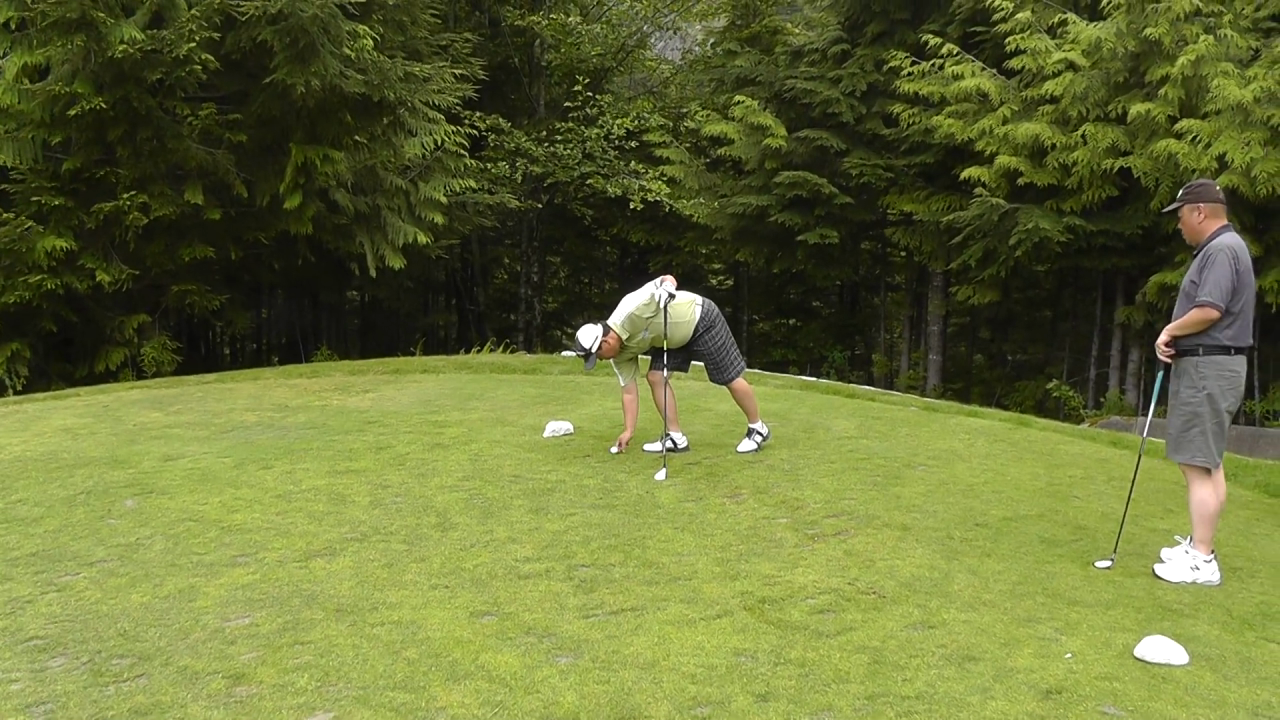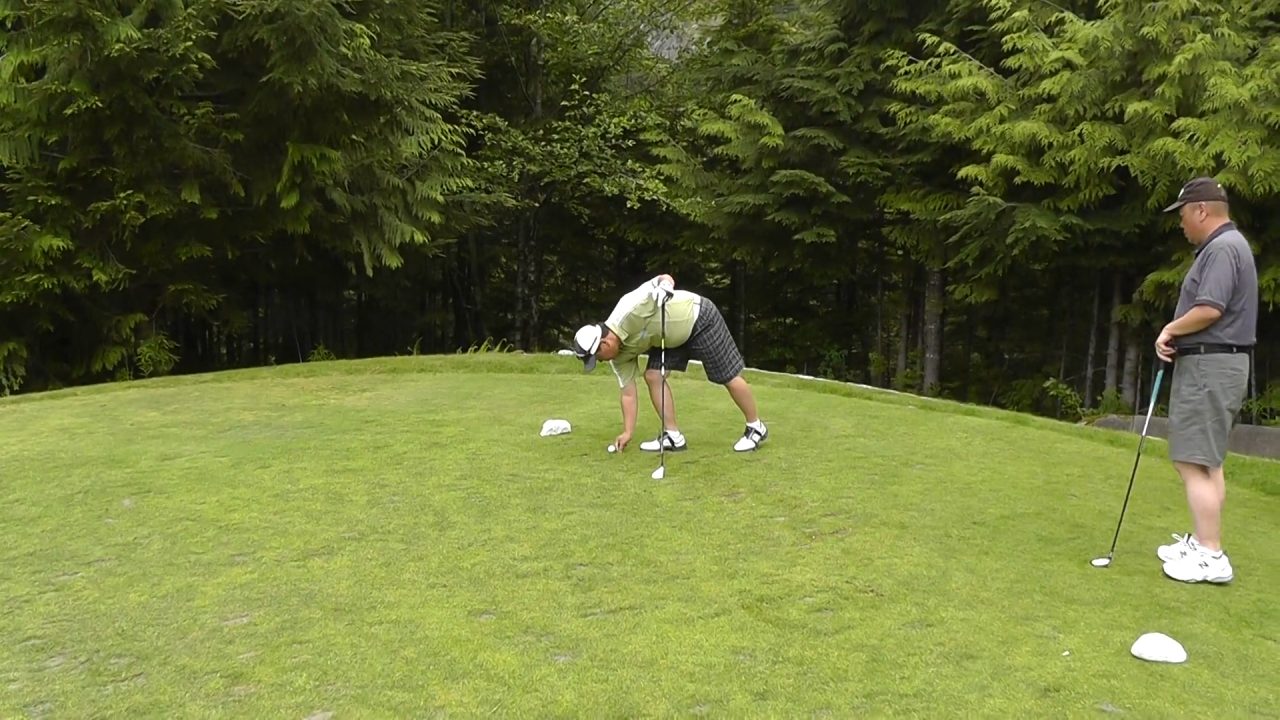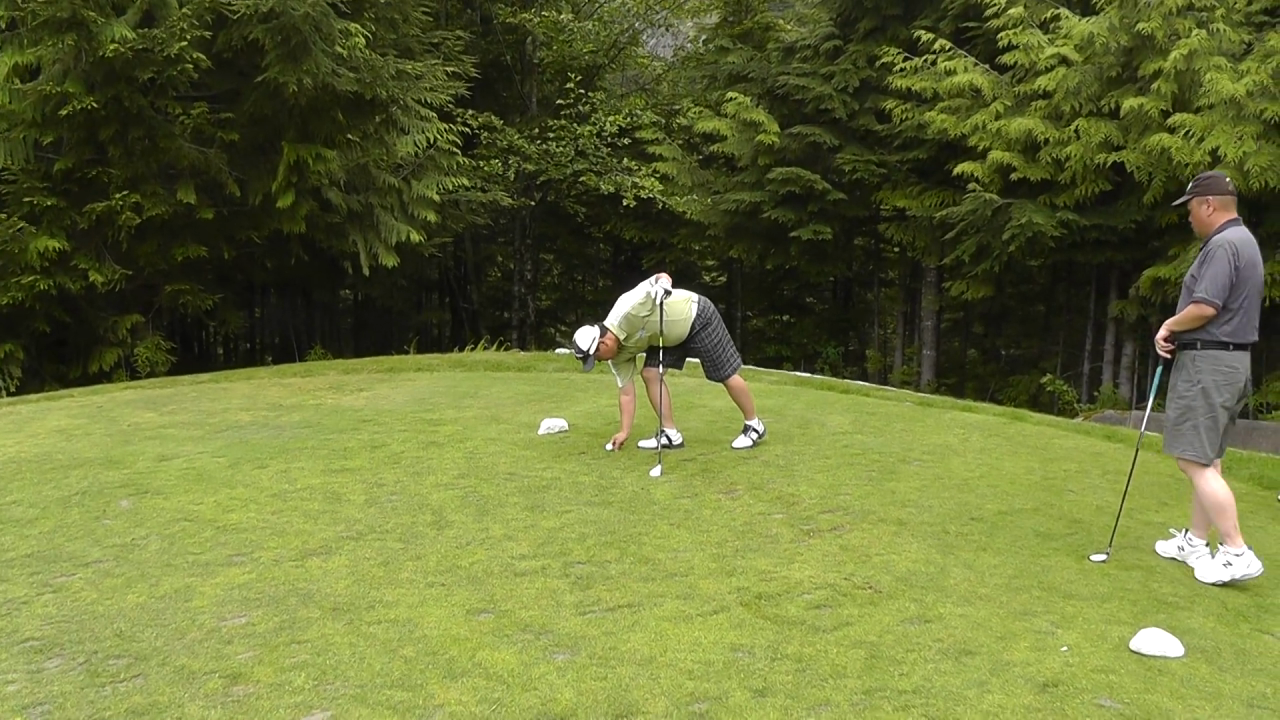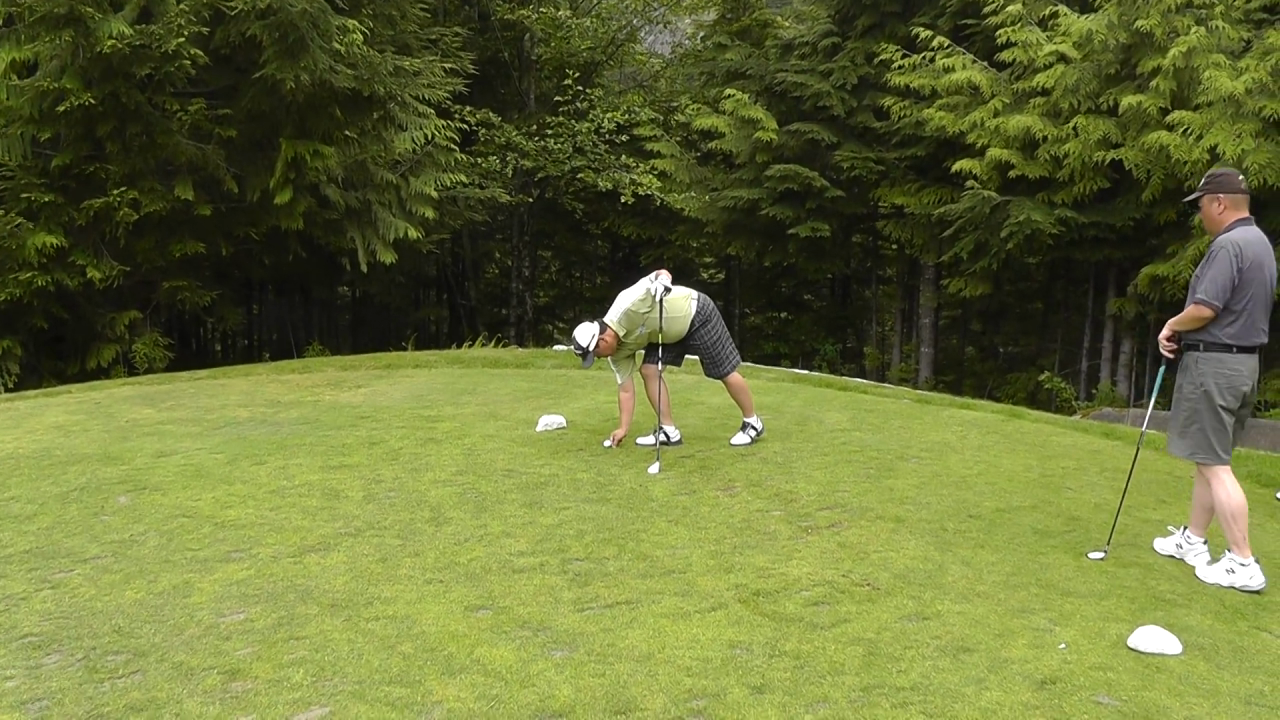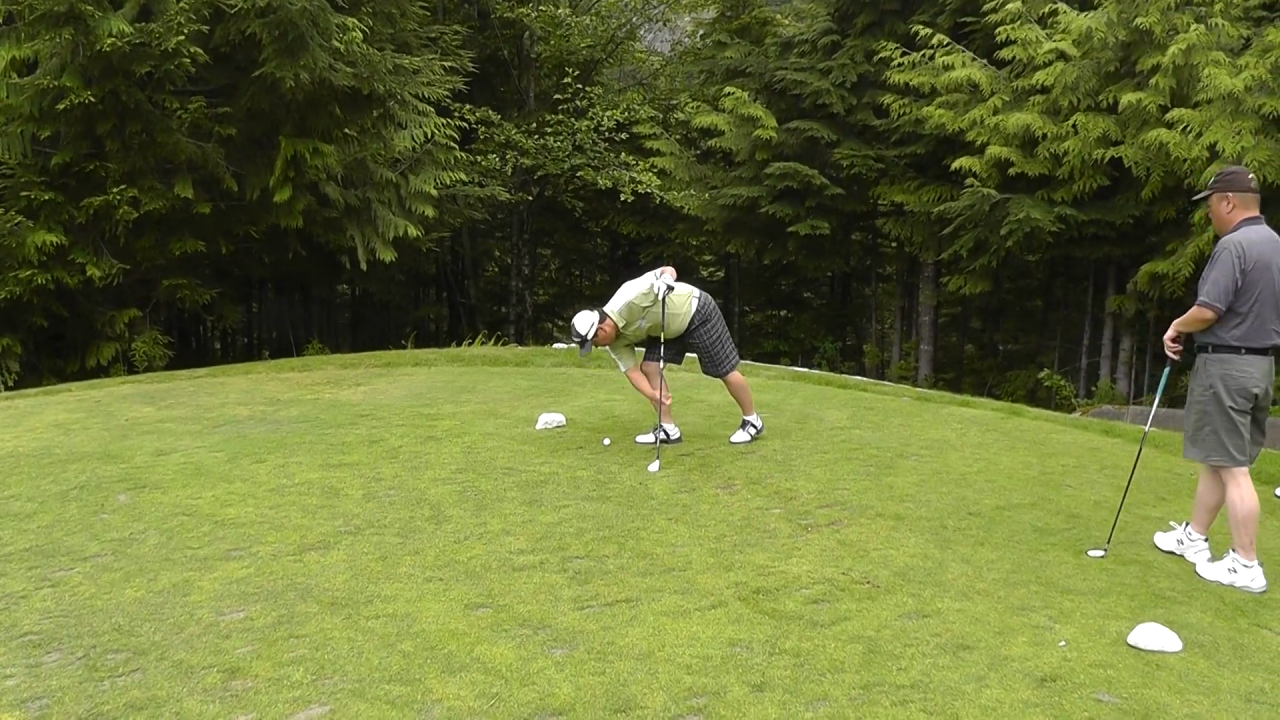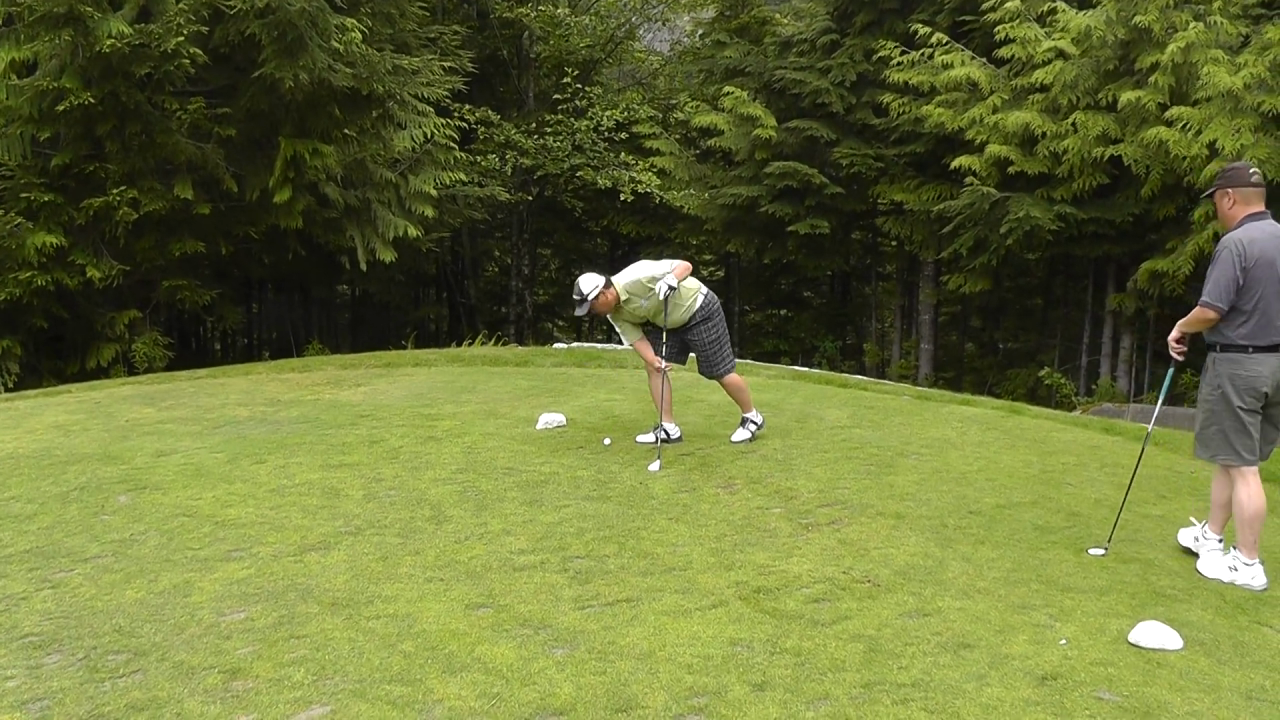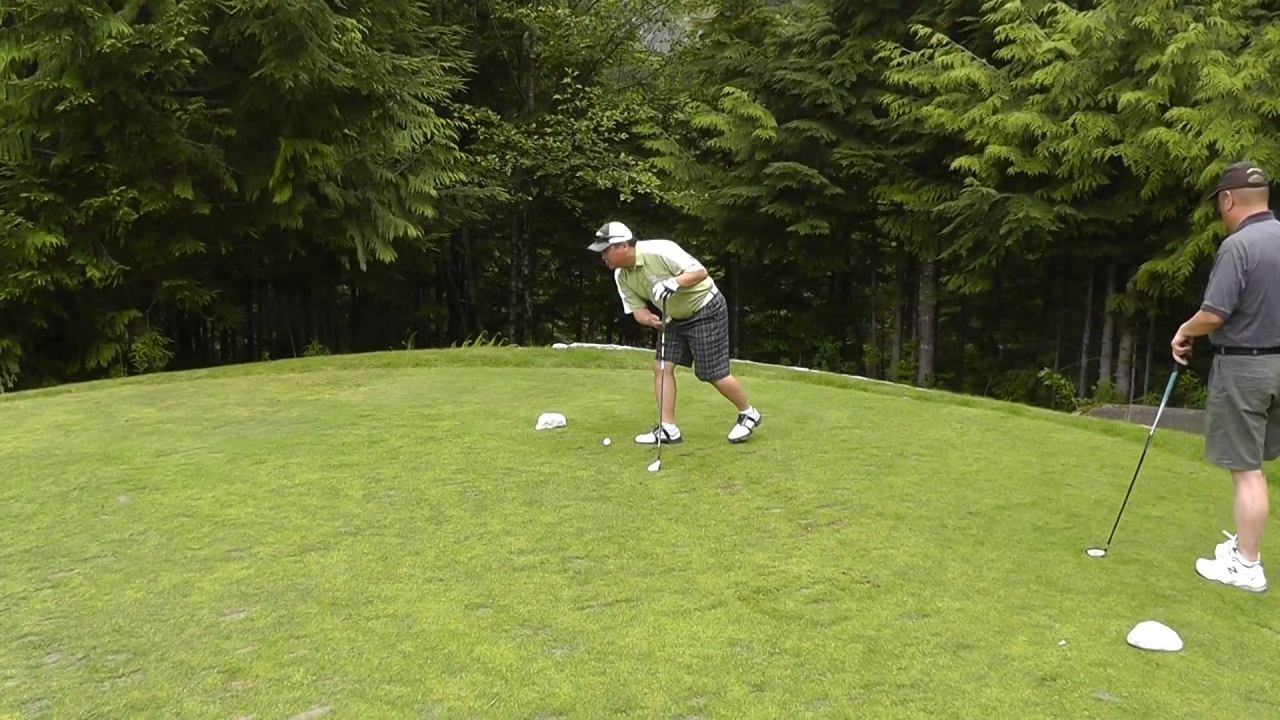
dt=0.2s
person 1, frame 1
left shoulder: (1221, 249)
right shoulder: (1219, 248)
left elbow: (1209, 310)
left wrist: (1169, 331)
right wrist: (1175, 337)
left hip: (1208, 368)
right hip: (1207, 365)
left knee: (1197, 464)
right knee: (1207, 463)
left ankle: (1201, 560)
right ankle: (1197, 546)
person 1, frame 2
left shoulder: (1222, 247)
right shoulder: (1225, 246)
left elbow: (1209, 309)
left wrist: (1169, 330)
right wrist: (1177, 335)
left hip: (1210, 366)
right hip: (1215, 364)
left knee: (1191, 462)
right knee: (1208, 462)
left ankle: (1213, 556)
right ankle: (1199, 545)
person 1, frame 3
left shoulder: (1224, 244)
right shoulder: (1243, 242)
left elbow: (1204, 307)
left wrist: (1168, 326)
right wrist: (1178, 330)
left hip: (1208, 363)
right hip: (1230, 360)
left knee: (1195, 461)
right knee: (1205, 458)
left ankle: (1237, 554)
right ankle: (1195, 541)
person 1, frame 4
left shoulder: (1229, 244)
right shoulder: (1260, 244)
left elbow: (1204, 308)
left wrist: (1171, 326)
right wrist: (1182, 329)
left hip: (1213, 364)
right hip: (1244, 361)
left knee: (1215, 465)
right knee: (1208, 458)
left ankle: (1242, 564)
right ankle: (1192, 540)
person 1, frame 5
left shoulder: (1234, 245)
left elbow: (1208, 311)
left wrist: (1176, 327)
left hip: (1226, 365)
left knee: (1232, 468)
right knee: (1218, 458)
left ankle: (1245, 565)
right ankle: (1193, 537)
person 1, frame 6
left shoulder: (1236, 243)
left elbow: (1210, 311)
left wrist: (1180, 327)
left hip: (1236, 364)
left knee: (1241, 466)
right knee: (1234, 459)
right ankle: (1210, 536)
person 1, frame 7
left shoulder: (1238, 246)
left elbow: (1213, 314)
left wrist: (1183, 331)
left hip: (1243, 366)
left knee: (1244, 469)
right ankle: (1244, 545)
person 2, frame 1
left shoulder: (631, 312)
right shoulder: (622, 352)
left elbow: (668, 279)
right elbow: (629, 391)
left wrist: (667, 286)
right wrist: (629, 430)
left hip: (702, 319)
left knee: (730, 378)
right knee: (655, 377)
left ankle: (757, 429)
right ankle: (675, 437)
person 2, frame 2
left shoulder: (629, 313)
right shoulder: (621, 353)
left elbow: (665, 277)
right elbow: (628, 392)
left wrist: (665, 284)
right wrist: (628, 432)
left hip: (700, 319)
left knee: (728, 377)
right knee: (653, 376)
left ankle: (755, 428)
right ankle: (673, 435)
person 2, frame 3
left shoulder: (627, 312)
right shoulder: (619, 352)
left elbow: (662, 277)
right elbow: (626, 392)
left wrist: (663, 282)
right wrist: (624, 431)
left hip: (697, 318)
left knee: (726, 374)
right knee: (650, 374)
left ankle: (754, 425)
right ankle: (670, 433)
person 2, frame 4
left shoulder: (627, 308)
right shoulder: (618, 350)
left elbow: (662, 273)
right elbow: (626, 388)
left wrist: (663, 280)
right wrist: (623, 427)
left hip: (697, 315)
left knee: (726, 371)
right knee: (649, 371)
left ankle: (752, 423)
right ankle: (668, 430)
person 2, frame 5
left shoulder: (629, 299)
right shoulder: (616, 338)
left elbow: (668, 271)
right elbow: (633, 371)
left wrist: (666, 279)
right wrist: (654, 395)
left hip: (698, 313)
left knee: (725, 370)
right knee: (651, 368)
left ankle: (752, 421)
right ankle: (668, 428)
person 2, frame 6
left shoulder: (638, 275)
right shoulder: (614, 311)
left elbow: (685, 266)
right elbow: (636, 340)
left wrist: (671, 279)
right wrist: (653, 359)
left hip: (699, 312)
left knee: (720, 371)
right knee: (653, 369)
left ankle: (751, 418)
right ankle: (668, 428)
person 2, frame 7
left shoulder: (660, 251)
right shoulder: (622, 275)
left elbow: (700, 273)
right elbow: (638, 309)
left wrist: (672, 283)
right wrist: (651, 319)
left hip: (705, 310)
right hip: (675, 318)
left knee: (714, 373)
right knee: (662, 367)
left ankle: (748, 414)
right ankle: (668, 428)
